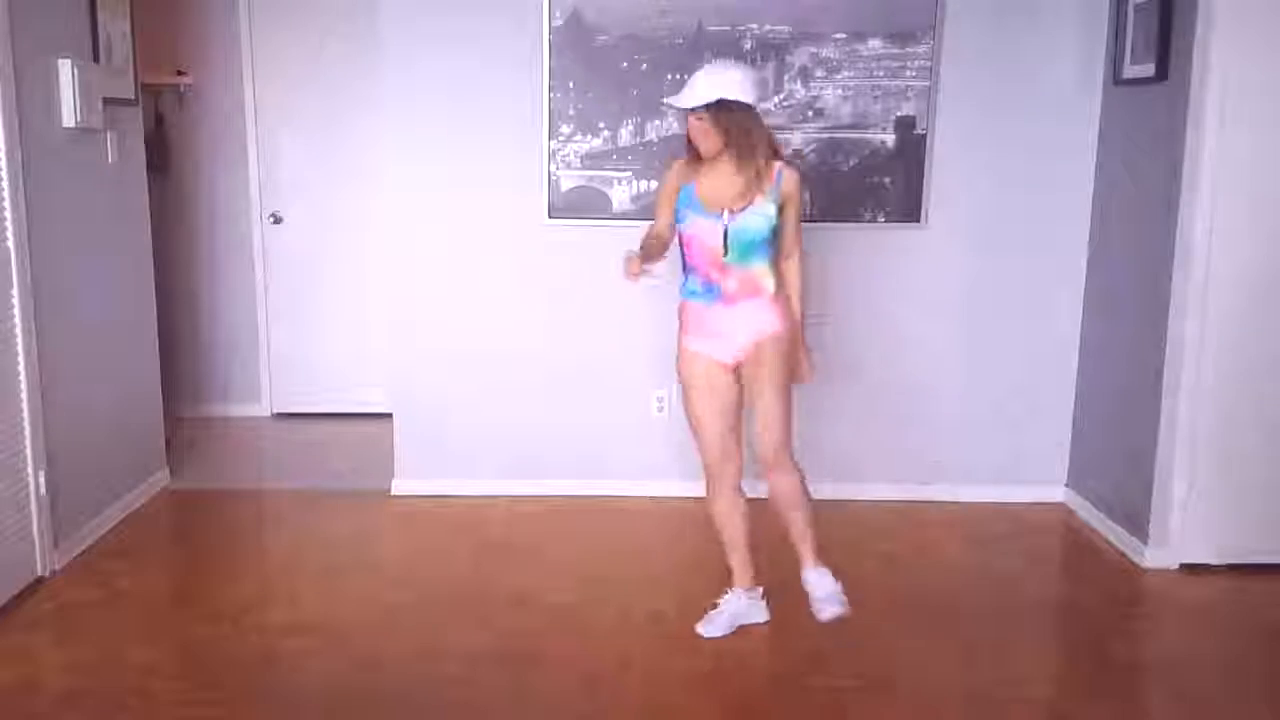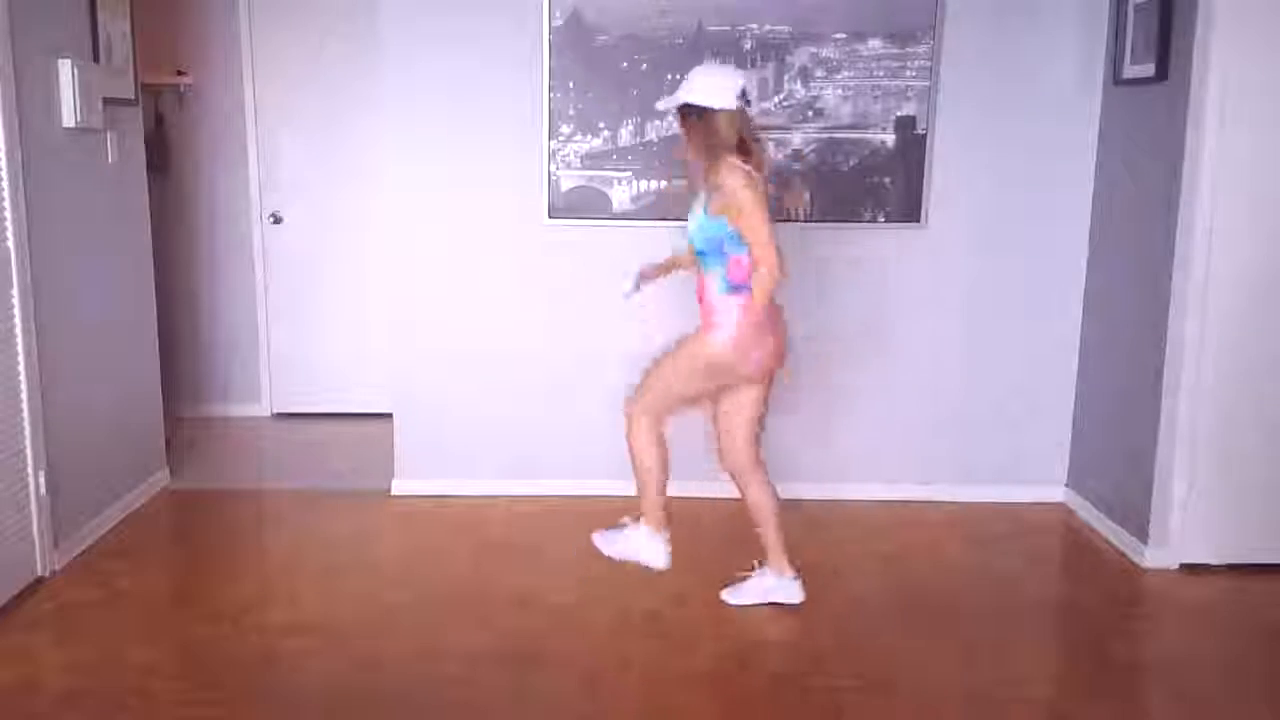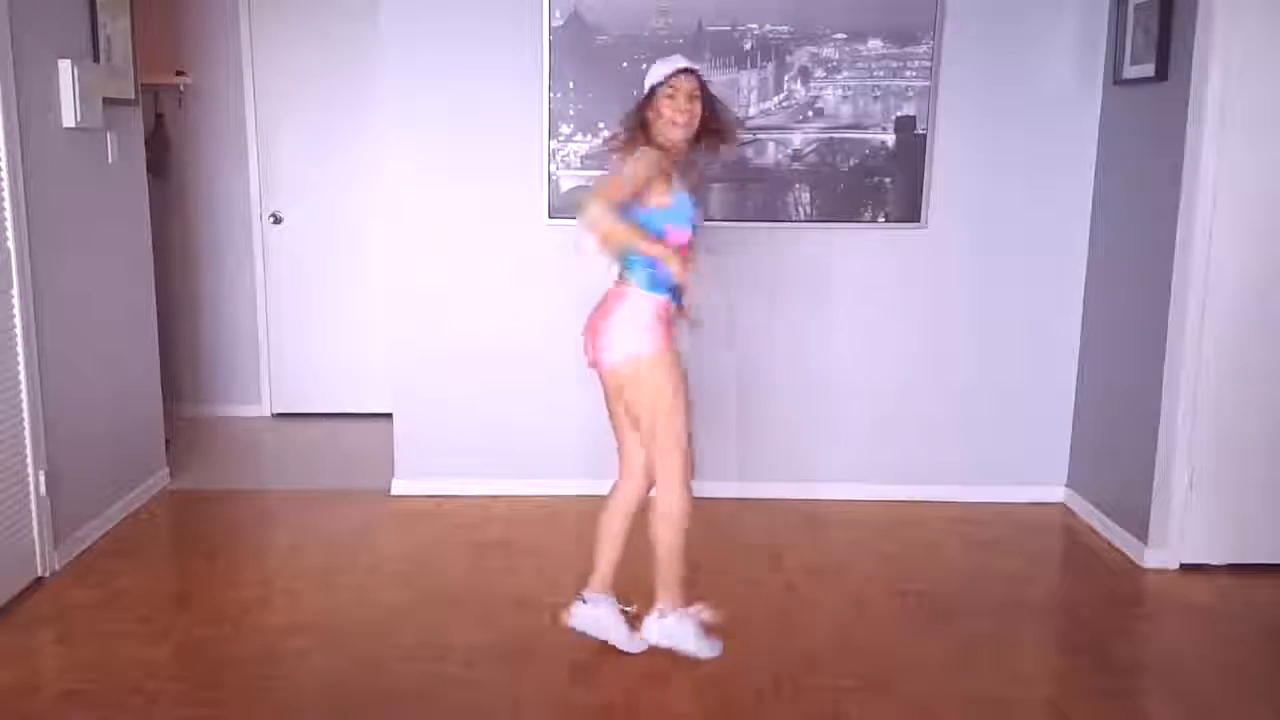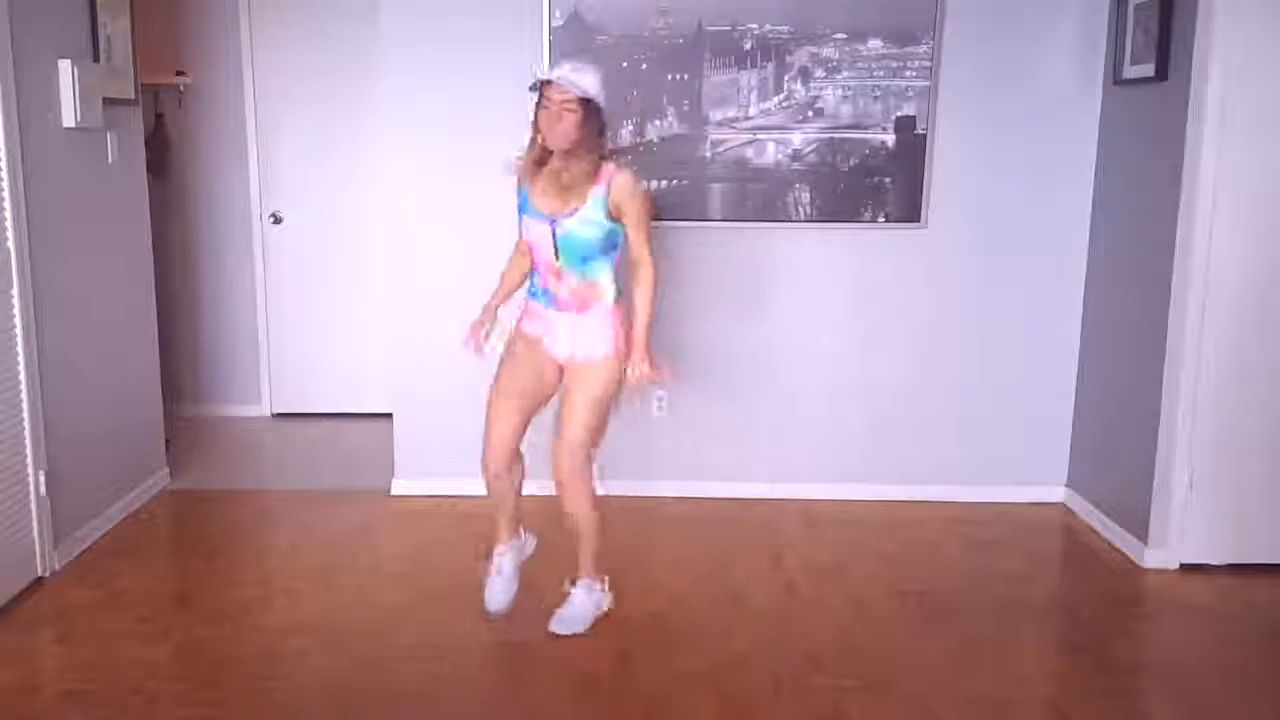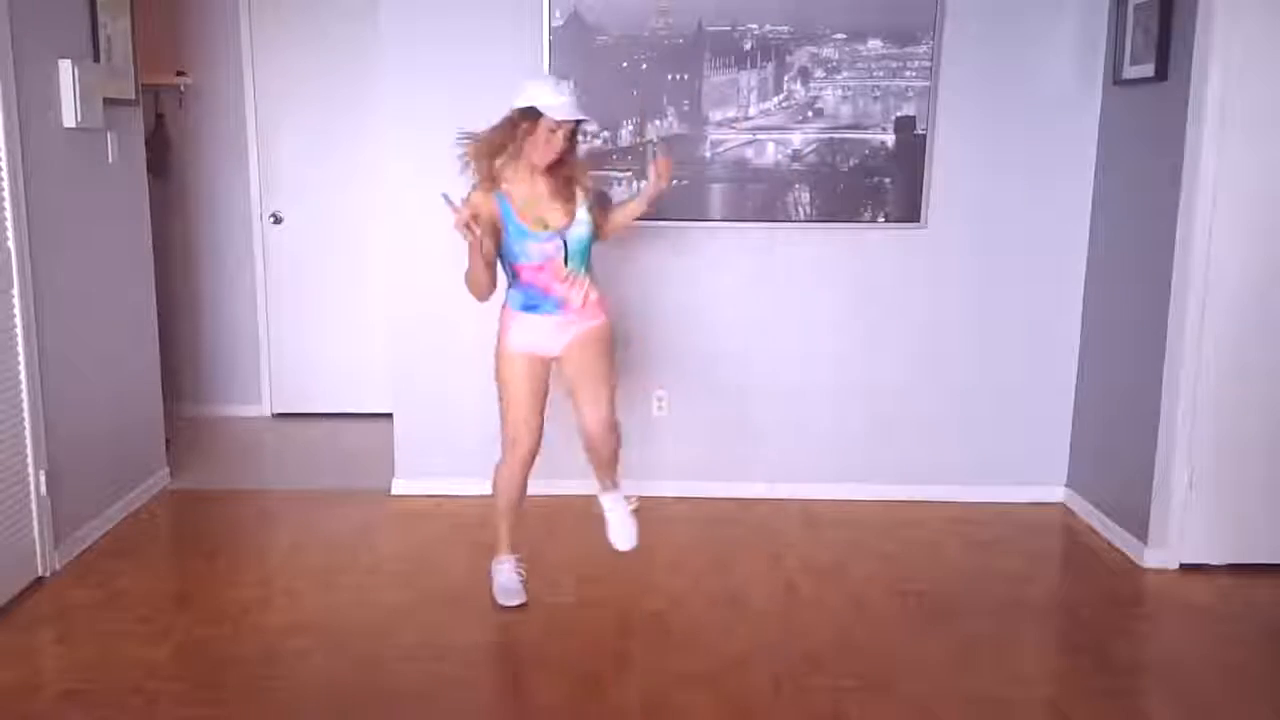
dt=0.5s
person 1, frame 1
left shoulder: (780, 179)
right shoulder: (681, 175)
left elbow: (790, 258)
right elbow: (657, 238)
left wrist: (797, 335)
right wrist: (643, 253)
left hip: (764, 327)
right hip: (701, 334)
left knee: (773, 452)
right knee: (720, 469)
left ankle: (814, 570)
right ankle: (744, 593)
person 1, frame 2
left shoulder: (731, 180)
right shoulder: (726, 176)
left elbow: (769, 264)
left wrist: (751, 336)
right wrist: (670, 263)
left hip: (735, 331)
right hip: (735, 329)
left knee: (642, 409)
right knee: (740, 457)
left ankle: (651, 532)
right ankle: (778, 573)
person 1, frame 3
left shoulder: (670, 170)
right shoulder: (641, 162)
left elbow: (610, 235)
right elbow: (601, 218)
right wrist: (667, 261)
left hip: (646, 328)
right hip: (631, 328)
left knee: (640, 471)
right knee: (676, 472)
left ankle: (596, 598)
right ankle: (672, 612)
person 1, frame 4
left shoulder: (618, 184)
right shoulder: (527, 174)
left elbow: (642, 263)
left wrist: (639, 344)
right wrist: (490, 307)
left hip: (598, 335)
right hip: (538, 327)
left knee: (569, 467)
right knee: (497, 445)
left ankle: (590, 585)
right ankle: (509, 542)
person 1, frame 5
left shoulder: (573, 179)
right shoulder: (488, 195)
left elbow: (600, 223)
right elbow: (481, 288)
left wrist: (649, 195)
right wrist: (477, 249)
left hip: (582, 320)
right hip: (523, 329)
left knee: (598, 426)
right knee: (519, 451)
left ankle: (610, 489)
right ankle: (505, 558)
